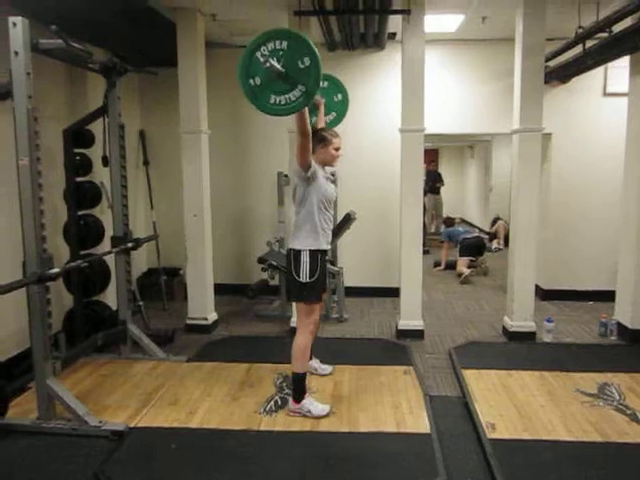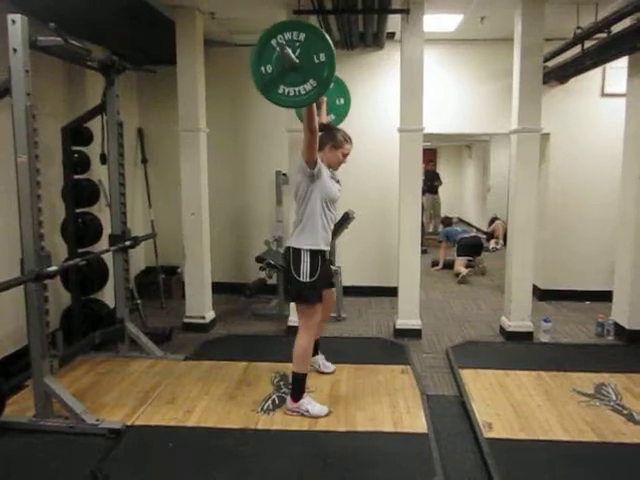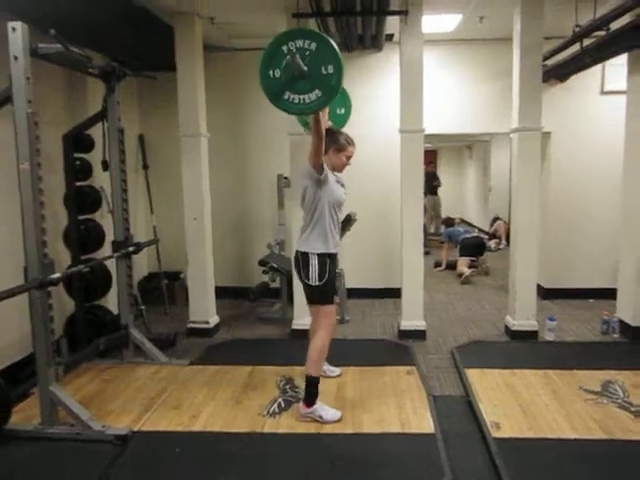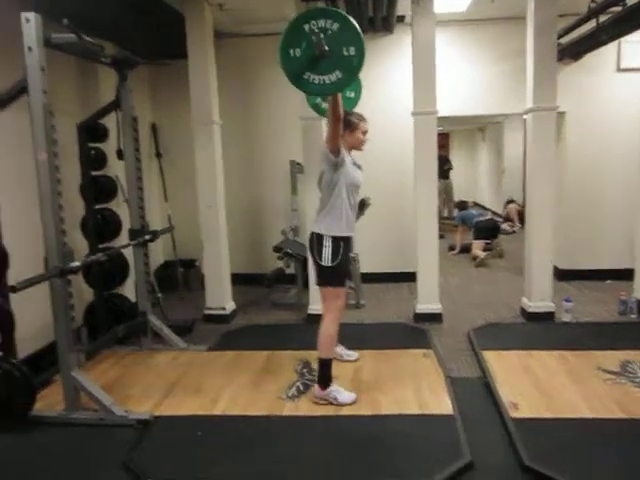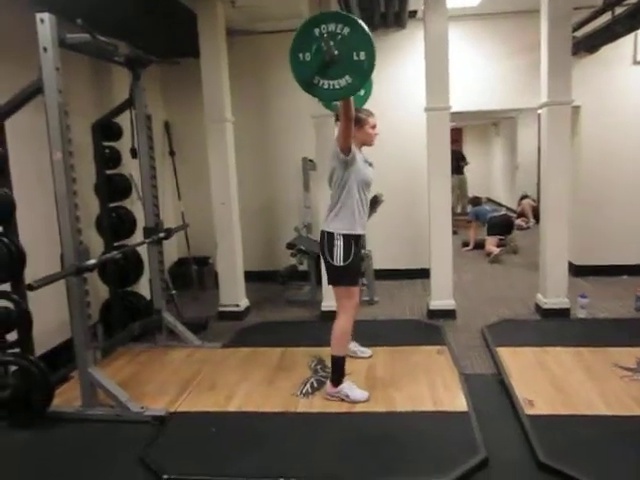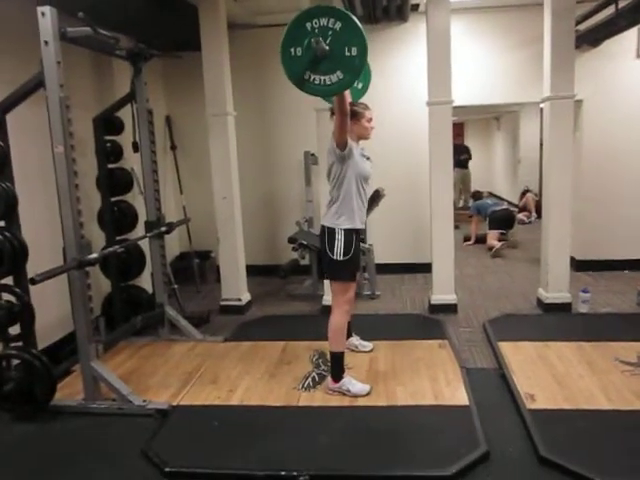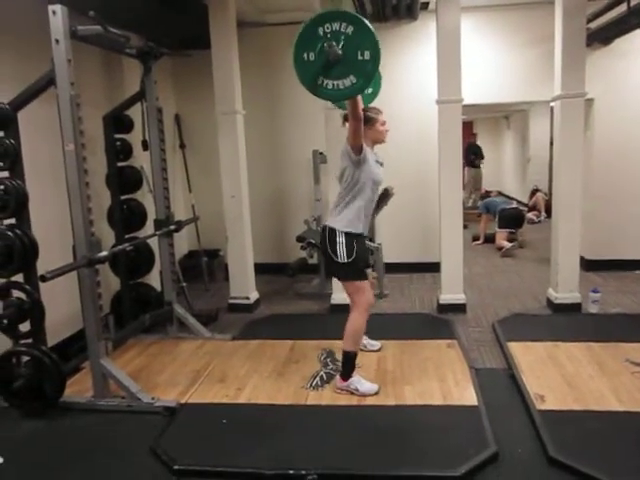
dt=0.5s
person 1, frame 1
left shoulder: (323, 173)
right shoulder: (308, 172)
left elbow: (318, 134)
right elbow: (304, 135)
left wrist: (321, 109)
left hip: (317, 251)
right hip: (305, 253)
left knee: (315, 315)
right knee: (307, 322)
left ankle: (307, 360)
right ankle: (298, 399)
person 1, frame 2
left shoulder: (327, 171)
right shoulder: (311, 169)
left elbow: (323, 131)
right elbow: (311, 131)
left wrist: (323, 106)
left hip: (318, 251)
right hip: (304, 253)
left knee: (327, 305)
right knee: (309, 322)
left ankle: (314, 355)
right ankle: (296, 398)
person 1, frame 3
left shoulder: (331, 175)
right shoulder: (317, 173)
left elbow: (327, 136)
right elbow: (317, 137)
left wrist: (325, 112)
right wrist: (316, 110)
left hip: (323, 254)
right hip: (313, 256)
left knee: (324, 317)
right knee: (325, 325)
left ankle: (317, 363)
right ankle: (310, 403)
person 1, frame 4
left shoulder: (348, 158)
right shoulder: (335, 156)
left elbow: (339, 122)
right elbow: (335, 120)
left wrist: (337, 93)
right wrist: (333, 90)
left hip: (339, 237)
right hip: (328, 238)
left knee: (338, 301)
right knee: (334, 308)
left ankle: (331, 346)
right ankle: (324, 386)
person 1, frame 5
left shoulder: (358, 155)
right shoulder: (345, 153)
left elbow: (350, 118)
right elbow: (346, 118)
left hip: (350, 234)
right hip: (339, 236)
left knee: (351, 299)
right knee: (348, 306)
left ankle: (345, 343)
right ankle: (337, 383)
person 1, frame 6
left shoulder: (356, 149)
right shoulder: (342, 148)
left elbow: (347, 112)
right elbow: (341, 112)
left hip: (350, 229)
right hip: (339, 232)
left knee: (349, 294)
right knee: (343, 301)
left ankle: (347, 337)
right ankle: (337, 378)
person 1, frame 7
left shoulder: (369, 154)
right shoulder: (357, 152)
left elbow: (356, 116)
right elbow: (355, 117)
left hip: (353, 234)
right hip: (340, 236)
left knee: (365, 290)
right knee: (363, 302)
left ankle: (356, 337)
right ankle: (346, 378)
